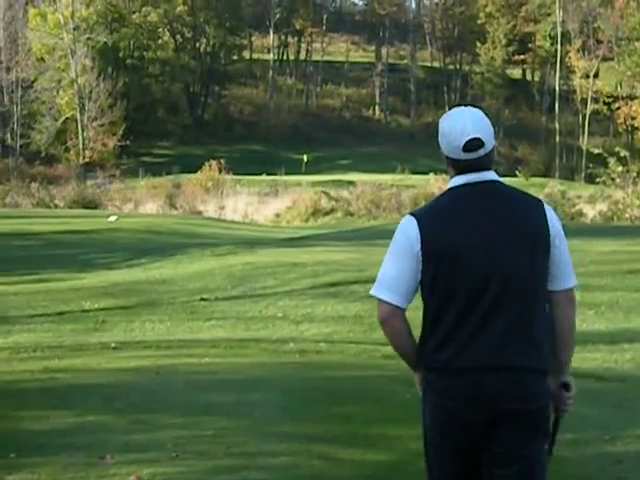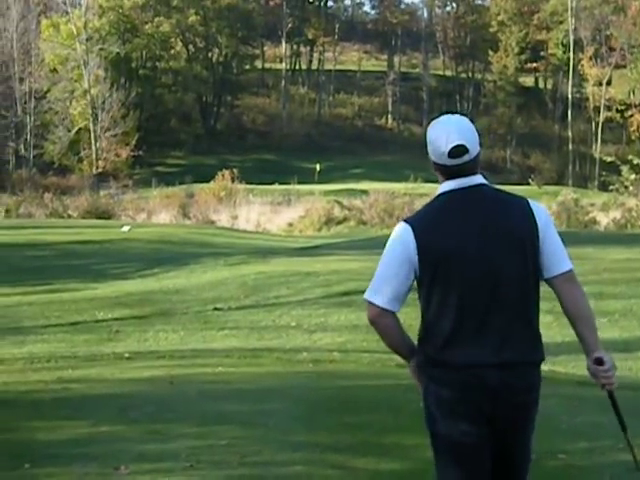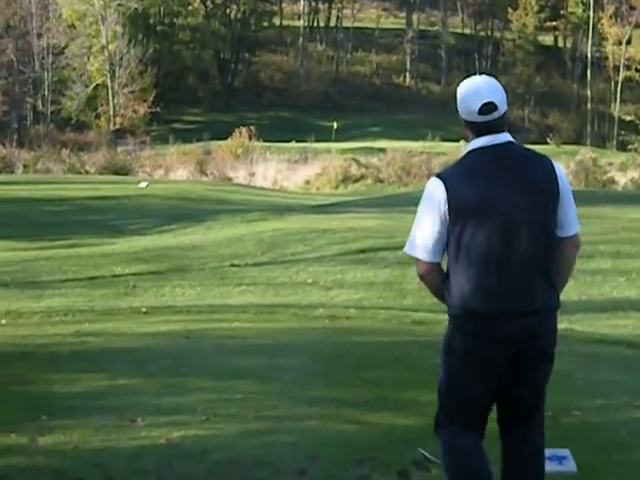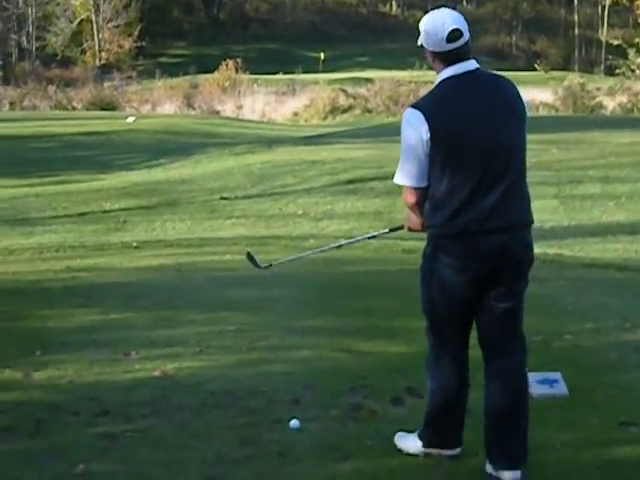
dt=0.4s
person 1, frame 1
left shoulder: (419, 224)
right shoulder: (539, 214)
left elbow: (388, 312)
right elbow: (564, 303)
left wrist: (418, 367)
right wrist: (559, 374)
left hip: (450, 386)
right hip: (522, 385)
person 1, frame 2
left shoulder: (415, 230)
right shoulder: (527, 212)
left elbow: (379, 313)
right elbow: (568, 284)
left wrist: (412, 358)
right wrist: (593, 351)
left hip: (453, 381)
right hip: (519, 375)
person 1, frame 3
left shoulder: (446, 184)
right shoulder: (548, 170)
left elbow: (426, 269)
right elbow: (569, 244)
left hip: (476, 328)
right hip: (537, 323)
left knee: (459, 428)
right knee: (524, 429)
person 1, frame 4
left shoulder: (421, 113)
right shoulder: (510, 93)
left elbow: (414, 193)
left wrist: (423, 217)
left hip: (455, 245)
right hip: (513, 238)
left knee: (447, 344)
right knee: (506, 347)
left ankle: (441, 437)
